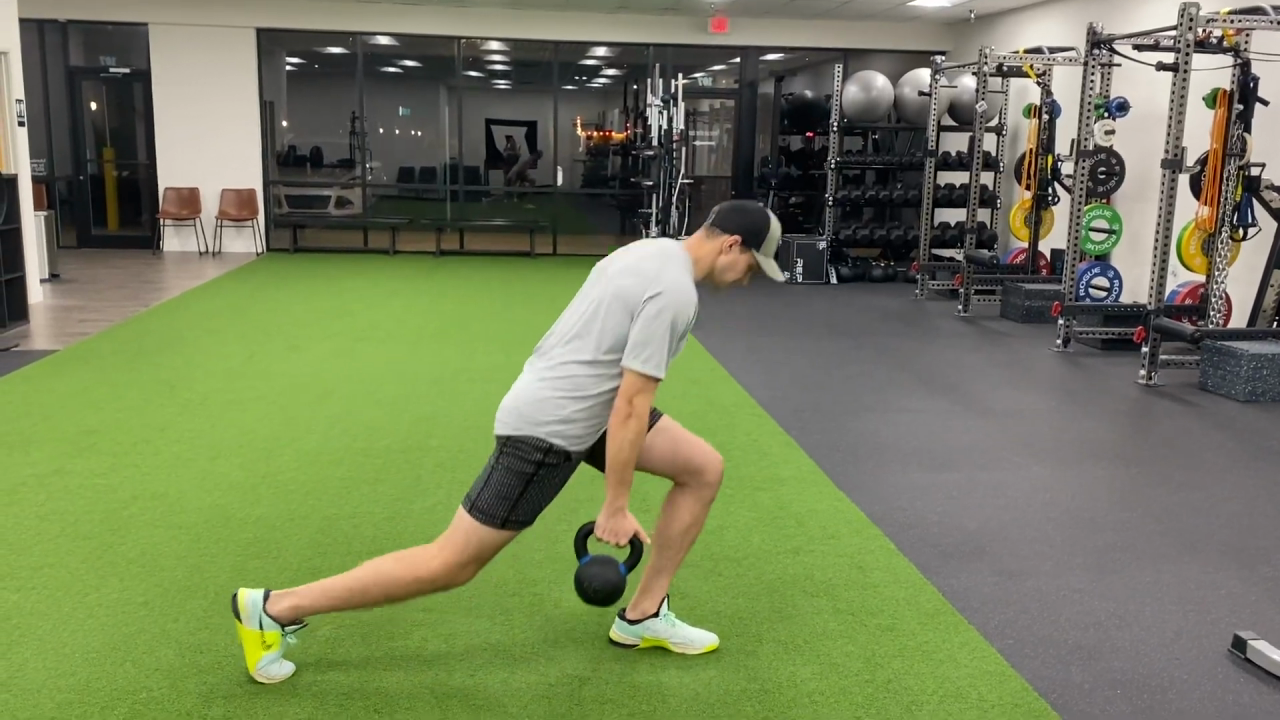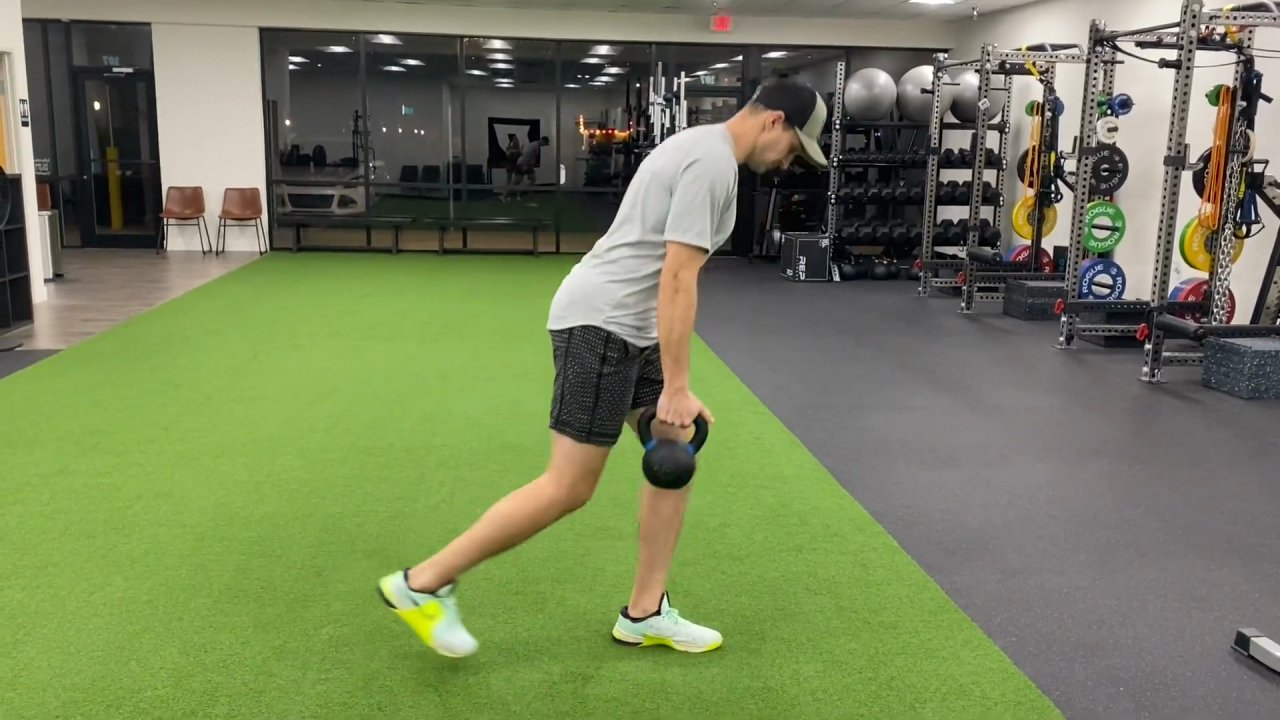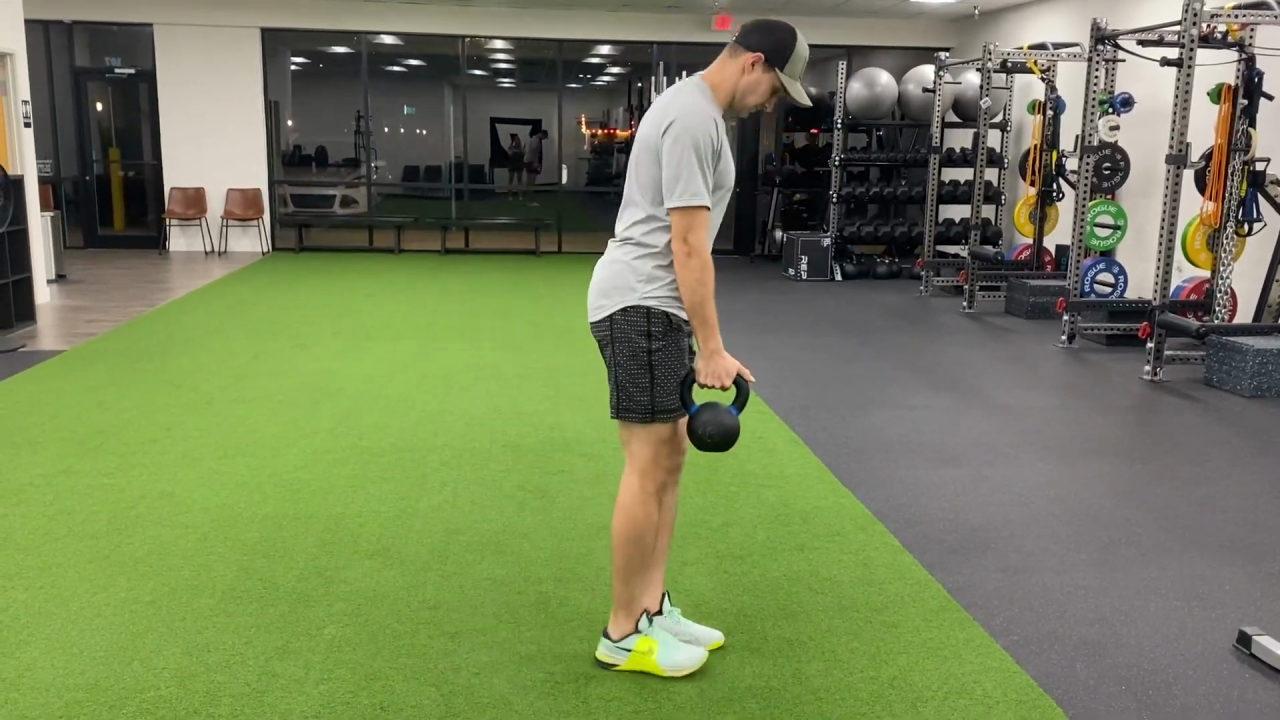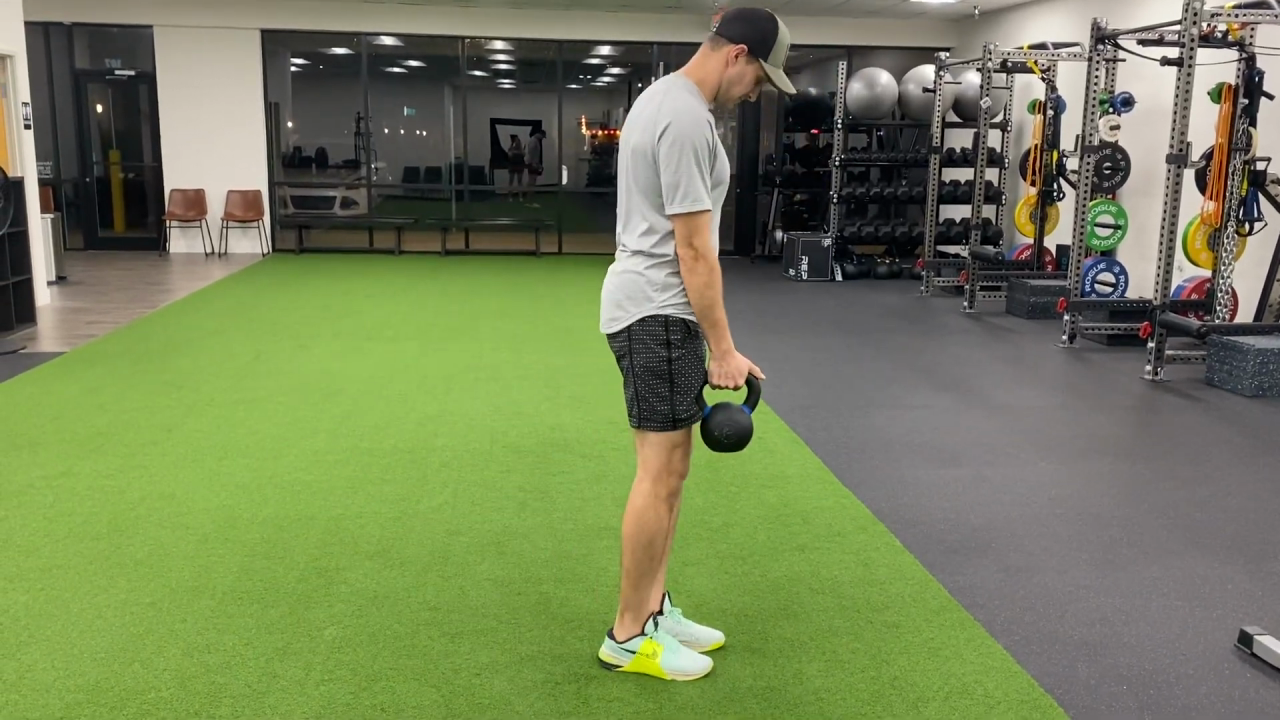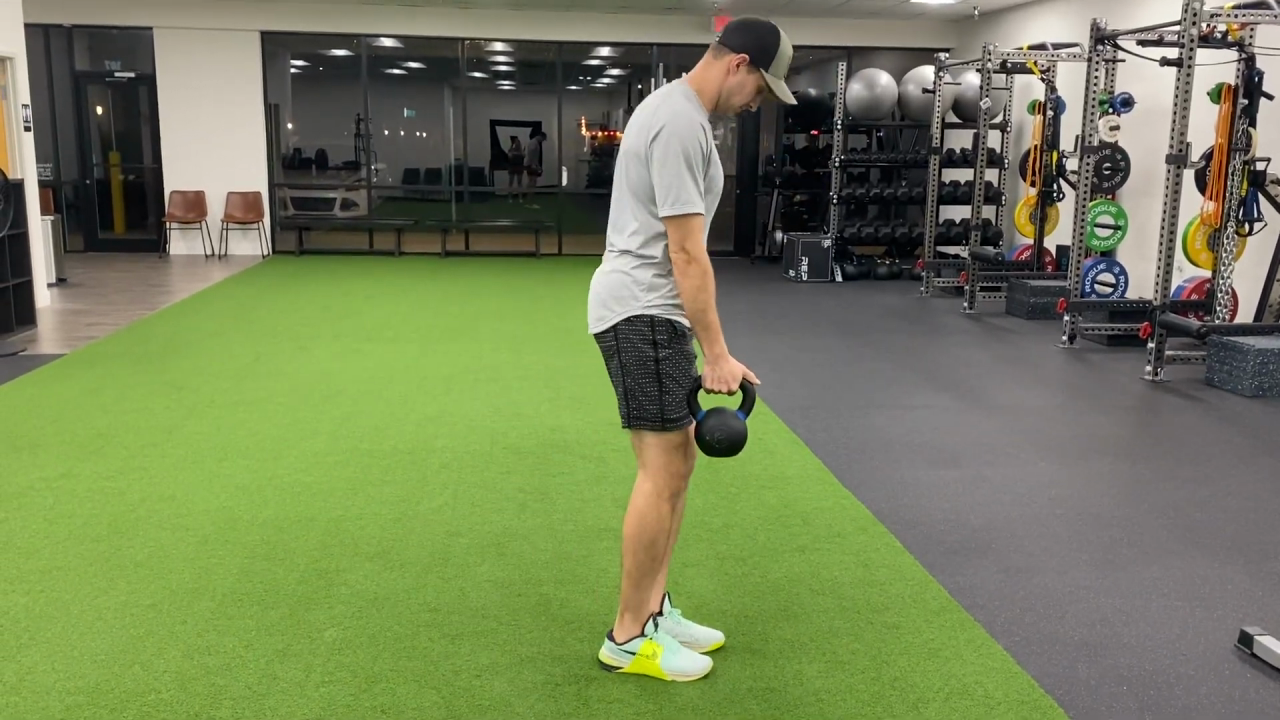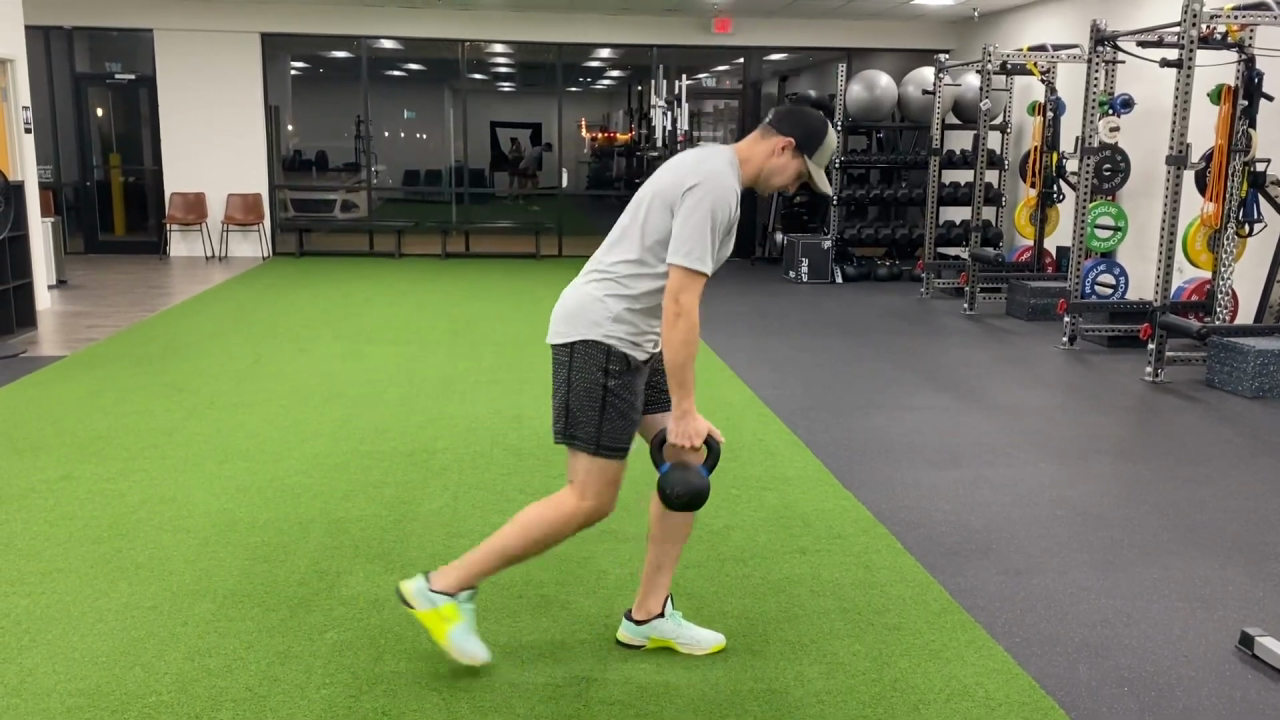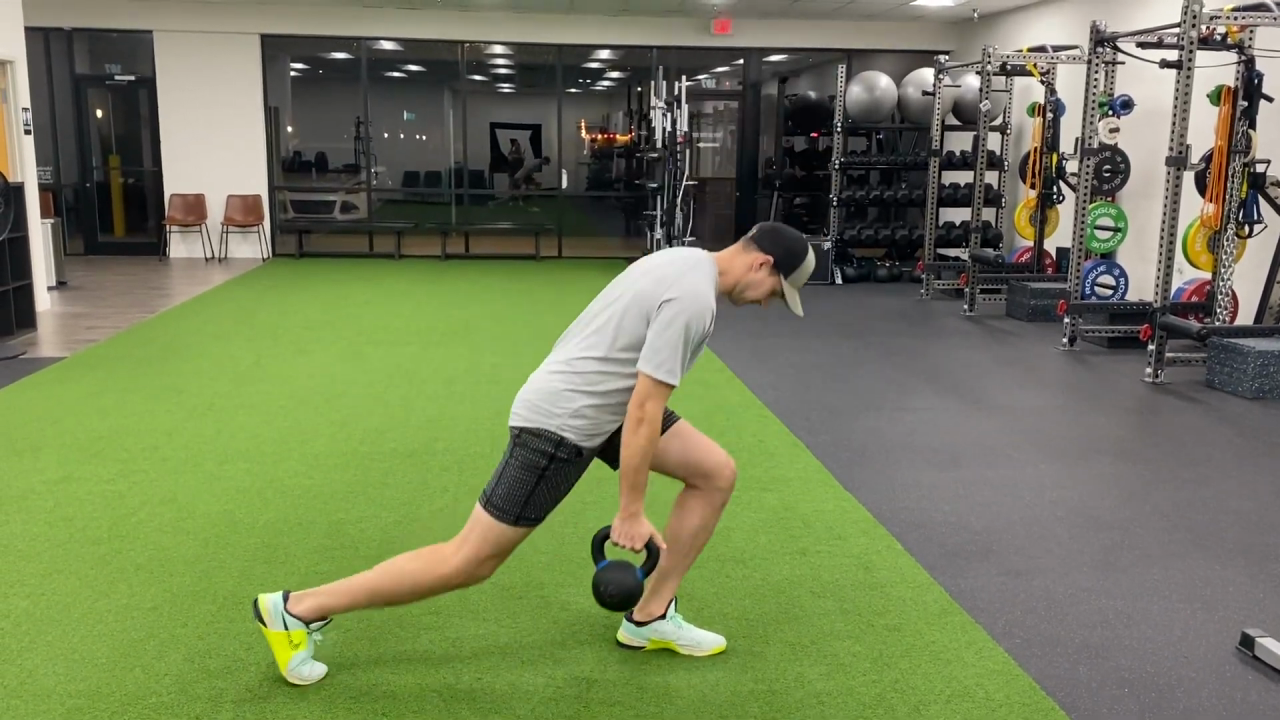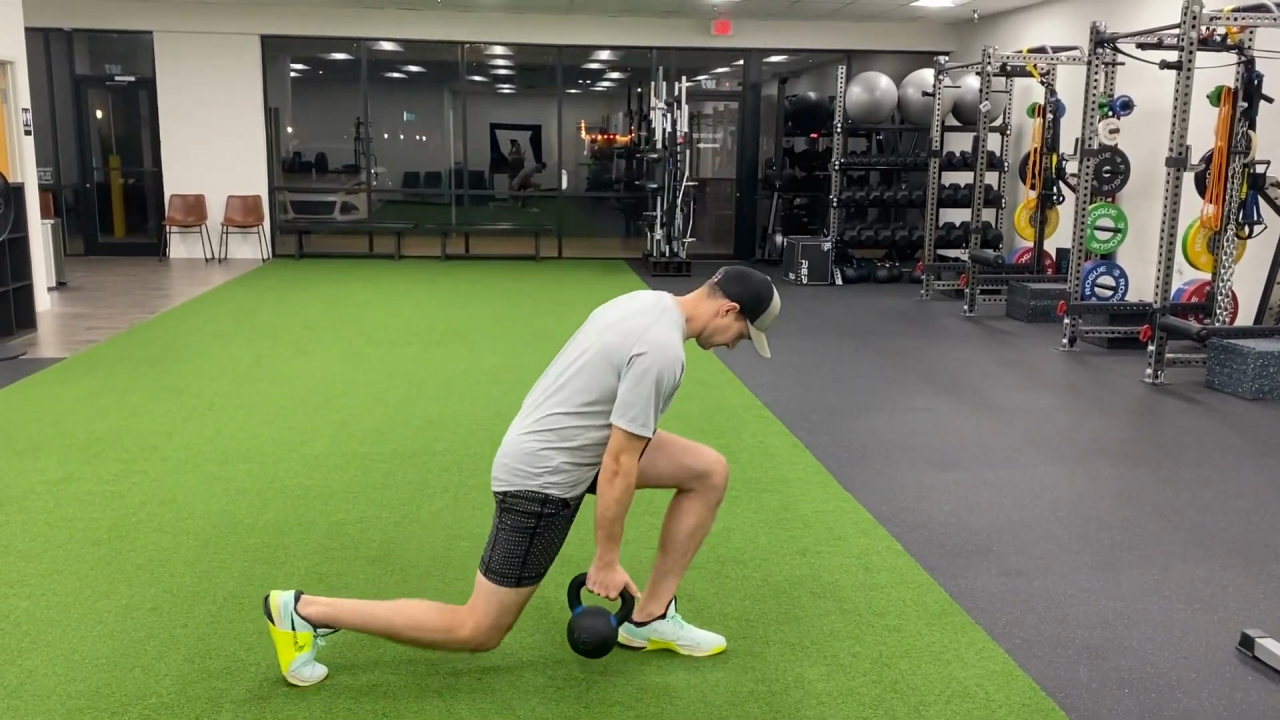
dt=0.3s
person 1, frame 1
left shoulder: (650, 252)
right shoulder: (675, 290)
right elbow: (631, 406)
right wrist: (615, 509)
left hip: (576, 408)
right hip: (547, 426)
left knee: (703, 468)
right knee: (451, 565)
left ankle: (643, 615)
right ankle: (274, 611)
person 1, frame 2
left shoulder: (702, 146)
right shoulder: (715, 163)
right elbow: (678, 279)
right wrist: (676, 388)
left hip: (632, 322)
right hip: (602, 322)
right knee: (566, 488)
left ankle: (644, 612)
right ankle: (422, 585)
person 1, frame 3
left shoulder: (685, 104)
right shoulder: (695, 119)
right elbow: (689, 244)
left wrist: (700, 340)
right wrist: (711, 350)
left hip: (650, 302)
right hip: (641, 305)
left knee: (664, 464)
right knee: (650, 472)
left ankle: (651, 612)
right ankle: (623, 635)
person 1, frame 4
left shoulder: (662, 98)
right shoulder: (686, 119)
right elbow: (694, 249)
right wrist: (724, 349)
left hip: (651, 306)
right hip: (659, 313)
left knee: (670, 469)
right knee: (661, 475)
left ankle: (651, 613)
right ankle: (628, 637)
person 1, frame 5
left shoulder: (674, 108)
right shoulder: (682, 123)
right elbow: (686, 252)
right wrist: (717, 354)
left hip: (644, 306)
right hip: (644, 311)
left knee: (675, 464)
right knee: (664, 474)
left ankle: (651, 613)
right ankle: (628, 638)
person 1, frame 6
left shoulder: (708, 168)
right shoulder: (717, 186)
right elbow: (680, 306)
right wrist: (685, 411)
left hip: (632, 336)
right hip: (601, 335)
left knee: (692, 463)
right knee: (590, 499)
left ankle: (649, 615)
right ankle: (443, 588)
person 1, frame 7
left shoulder: (683, 260)
right shoulder: (694, 301)
right elbow: (645, 412)
right wrist: (631, 512)
left hip: (588, 402)
right hip: (562, 421)
left knee: (717, 474)
right knee: (470, 559)
left ankle: (650, 617)
right ankle: (294, 611)
person 1, frame 8
left shoulder: (649, 302)
right shoulder: (661, 352)
right elbow: (619, 466)
right wrist: (607, 562)
left hip: (557, 446)
right hip: (544, 475)
left knee: (709, 473)
right knee: (478, 631)
left ankle: (651, 617)
right ankle: (303, 612)
